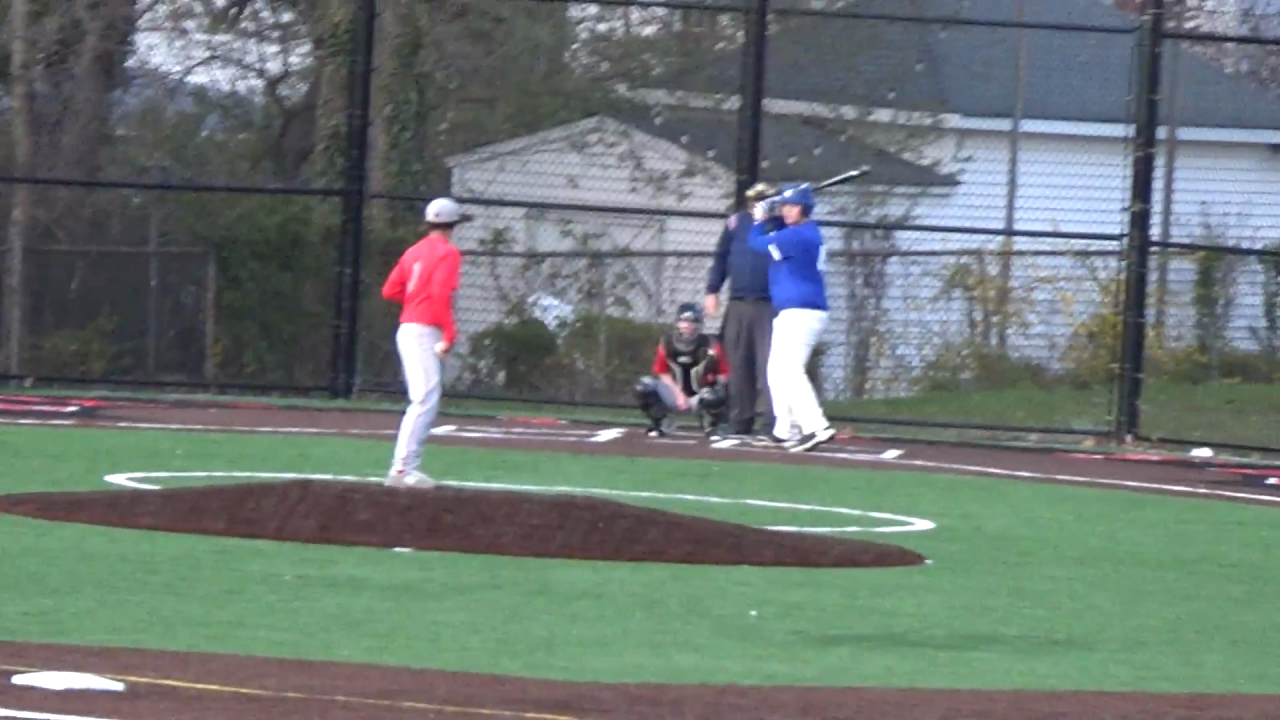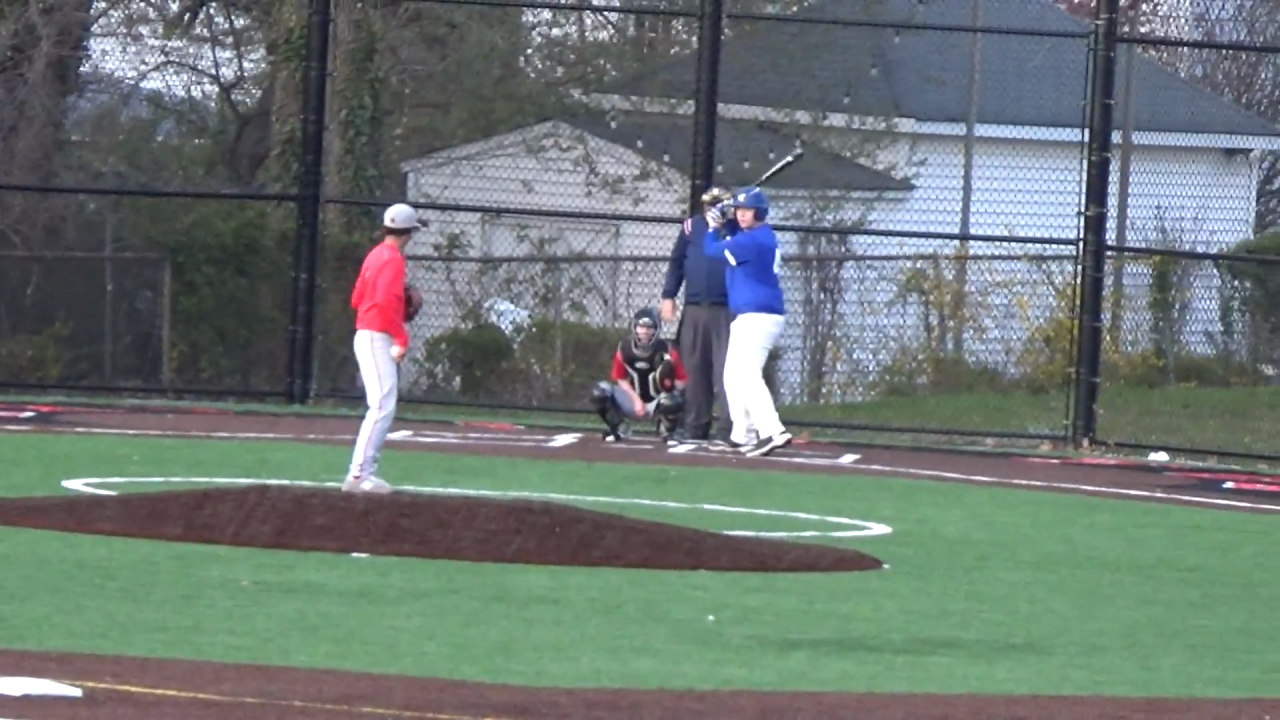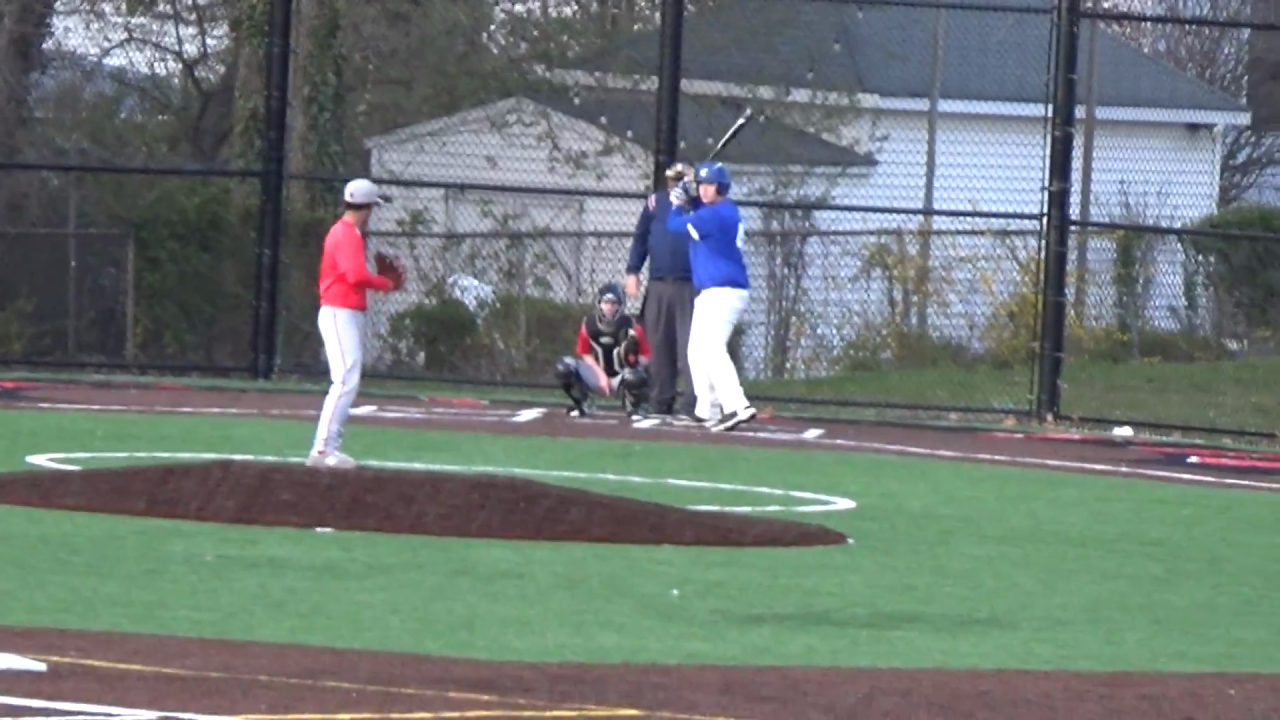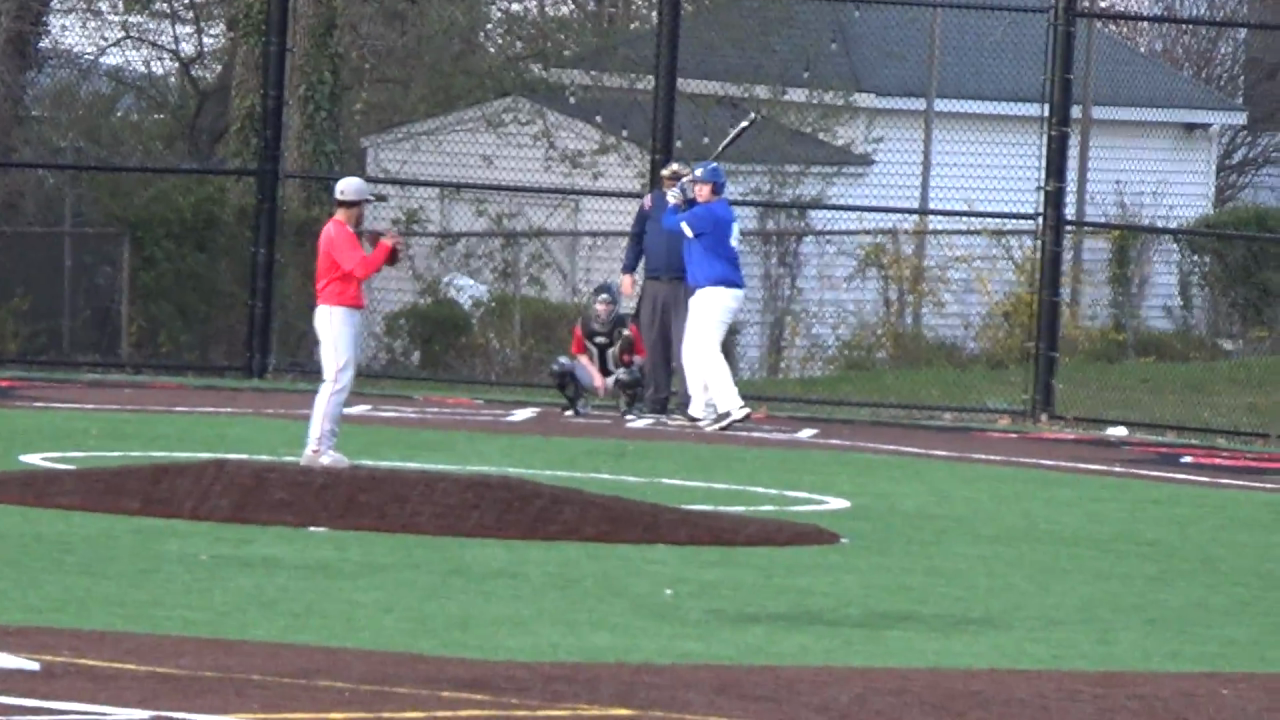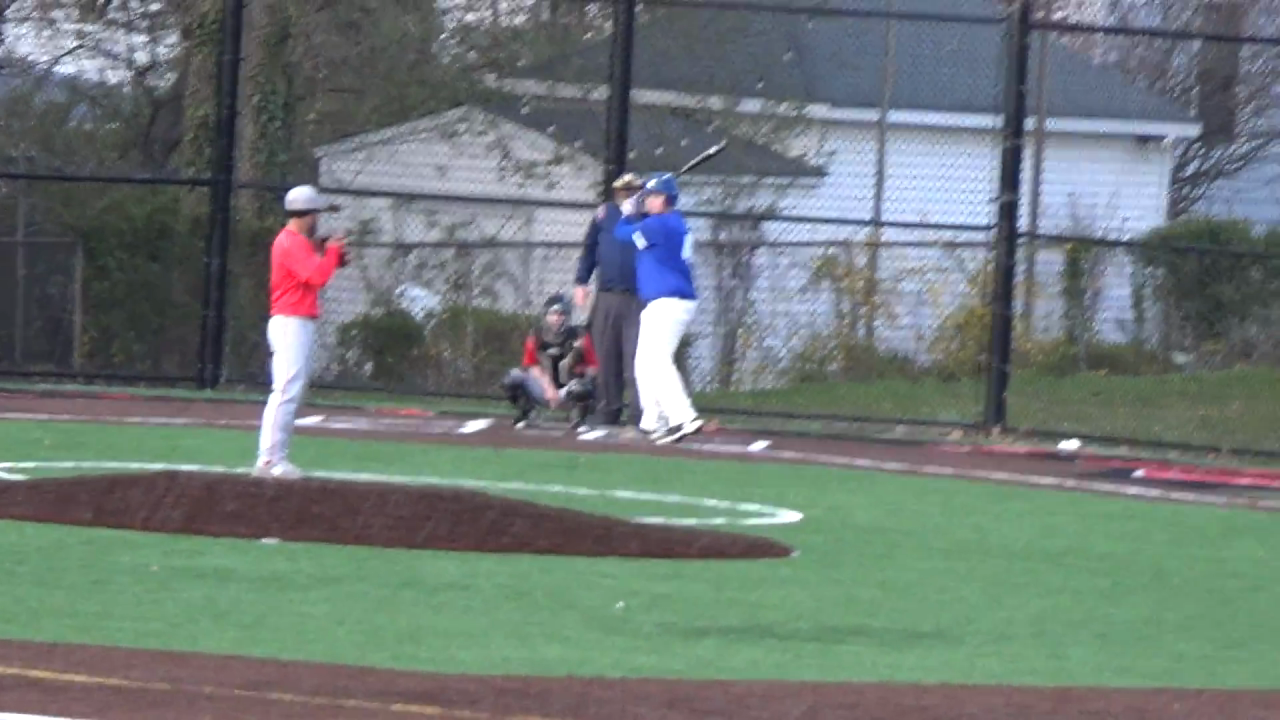
dt=0.2s
person 1, frame 1
left shoulder: (415, 251)
right shoulder: (448, 252)
left elbow: (390, 290)
right elbow: (440, 294)
right wrist: (449, 335)
left hip: (409, 330)
right hip: (425, 333)
left knee: (424, 402)
right knee: (425, 402)
left ankle: (407, 466)
right ankle: (402, 469)
person 1, frame 2
left shoulder: (377, 255)
right shoulder: (393, 258)
left elbow: (357, 299)
right elbow: (386, 299)
right wrist: (401, 340)
left hip: (372, 338)
right hip: (377, 339)
left knee: (382, 408)
right knee: (383, 407)
left ankle: (364, 472)
right ankle: (358, 475)
person 1, frame 3
left shoulder: (344, 231)
right shoulder: (347, 233)
right elbow: (356, 275)
left wrist: (379, 277)
right wrist: (385, 282)
left hip: (345, 315)
right hip: (340, 314)
left knee: (347, 382)
right knee: (346, 382)
left ankle: (329, 447)
right ankle: (322, 450)
person 1, frame 4
left shoulder: (341, 231)
right shoulder: (338, 232)
left elbow: (358, 267)
right elbow: (362, 268)
left wrist: (380, 251)
right wrist: (384, 246)
left hip: (345, 313)
right hip: (336, 313)
left knee: (342, 382)
right knee: (337, 381)
left ankle: (324, 447)
right ankle: (316, 449)
person 1, frame 5
left shoulder: (294, 241)
right shoulder: (292, 242)
left elbow: (311, 274)
right elbow: (318, 276)
left wrist: (329, 253)
right wrist: (332, 250)
left hip: (298, 324)
right hip: (291, 323)
left knee: (293, 392)
right knee: (286, 391)
left ankle: (276, 457)
right ankle: (268, 460)
person 2, frame 1
left shoulder: (798, 236)
right shoulder: (803, 231)
left elbow: (757, 243)
right elbow: (781, 226)
left wrist: (760, 221)
right wrist: (769, 215)
left hip: (801, 313)
right hip: (792, 312)
left knee: (790, 370)
right knee: (776, 371)
left ankle: (816, 427)
right ankle: (786, 430)
person 2, frame 2
left shoulder: (753, 239)
right shoulder: (756, 235)
left elbow: (712, 250)
right elbow: (735, 232)
left wrist: (713, 229)
right wrist: (721, 223)
left hip: (759, 318)
right hip: (748, 317)
left knee: (748, 375)
right knee: (733, 375)
left ankle: (773, 433)
right ankle: (742, 435)
person 2, frame 3
left shoulder: (716, 213)
right shoulder: (722, 210)
left elbow: (675, 225)
right elbow: (698, 209)
left wrist: (678, 205)
right wrist: (685, 201)
left hip: (724, 292)
right hip: (713, 292)
left knee: (713, 349)
right knee: (697, 350)
left ankle: (738, 407)
right ankle: (707, 410)
person 2, frame 4
left shoulder: (709, 212)
right shoulder: (718, 210)
left elbow: (670, 223)
right elbow: (688, 216)
left wrist: (675, 204)
right wrist: (681, 201)
left hip: (718, 291)
right hip: (707, 292)
left knee: (706, 349)
right knee: (691, 350)
left ankle: (732, 407)
right ankle: (700, 410)
person 2, frame 5
left shoulder: (661, 223)
right shoulder: (672, 222)
left elbow: (623, 233)
right elbow: (640, 228)
left wrist: (629, 215)
right wrist: (635, 212)
left hip: (670, 302)
right hip: (660, 303)
left knee: (658, 361)
right knee: (644, 362)
left ankle: (684, 419)
right ankle: (653, 421)
person 3, frame 1
right shoulder: (737, 222)
right elbow: (721, 257)
right wrist: (712, 291)
left hip: (770, 306)
right hip: (738, 306)
left knee: (769, 366)
right knee: (738, 366)
right ankle: (740, 423)
person 3, frame 2
right shoulder: (692, 226)
right elbow: (676, 262)
right wrist: (668, 296)
left hip: (726, 311)
right hip: (694, 310)
left knee: (725, 371)
right knee: (694, 371)
left ankle: (729, 429)
right ankle: (696, 428)
person 3, frame 3
right shoulder: (656, 202)
right elbow: (641, 237)
right wrist: (632, 271)
left hip: (690, 286)
right hip: (658, 285)
left knee: (690, 346)
right knee: (659, 346)
left ankle: (692, 405)
right ankle: (660, 404)
person 3, frame 4
right shoulder: (651, 201)
right elbow: (636, 237)
right wrist: (627, 271)
left hip: (685, 286)
right hip: (653, 284)
left knee: (684, 346)
right knee: (654, 346)
left ankle: (687, 404)
right ankle: (655, 403)
person 3, frame 5
right shoulder: (605, 212)
right elbow: (589, 248)
right wrist: (581, 282)
left hip: (638, 298)
right hip: (606, 296)
left knee: (636, 358)
right knee: (606, 357)
left ankle: (638, 416)
right ankle: (607, 415)
